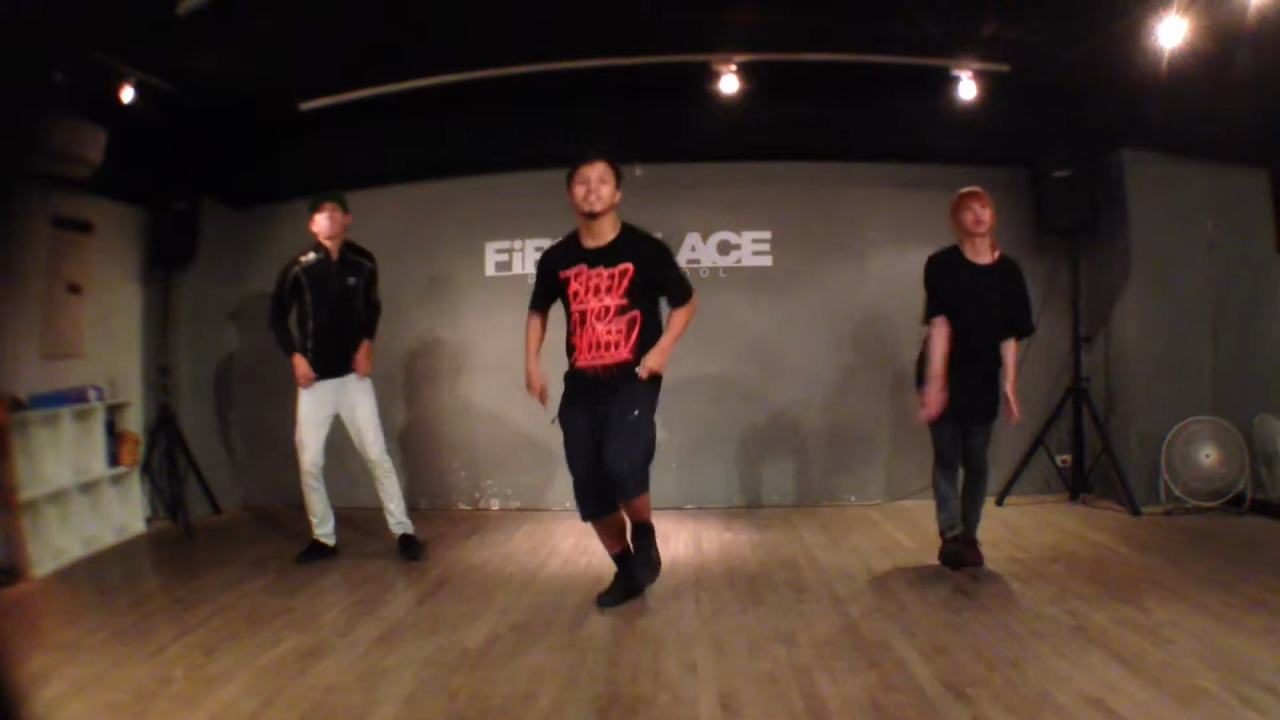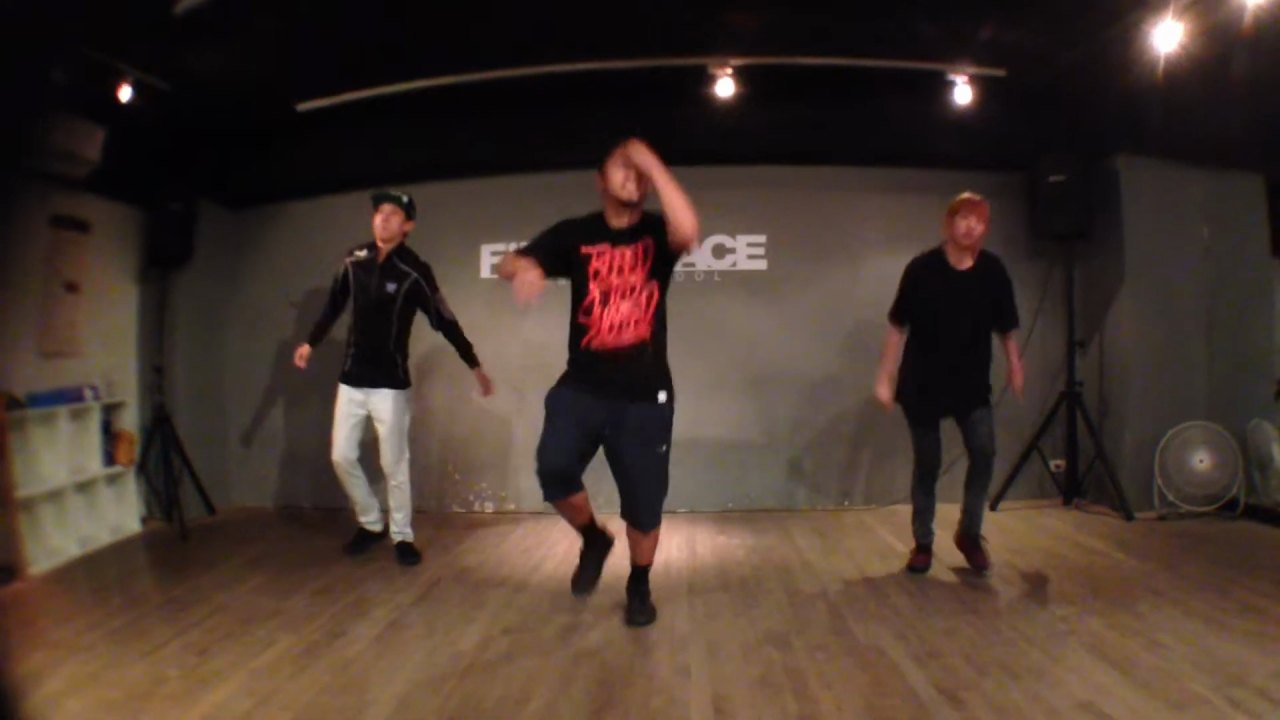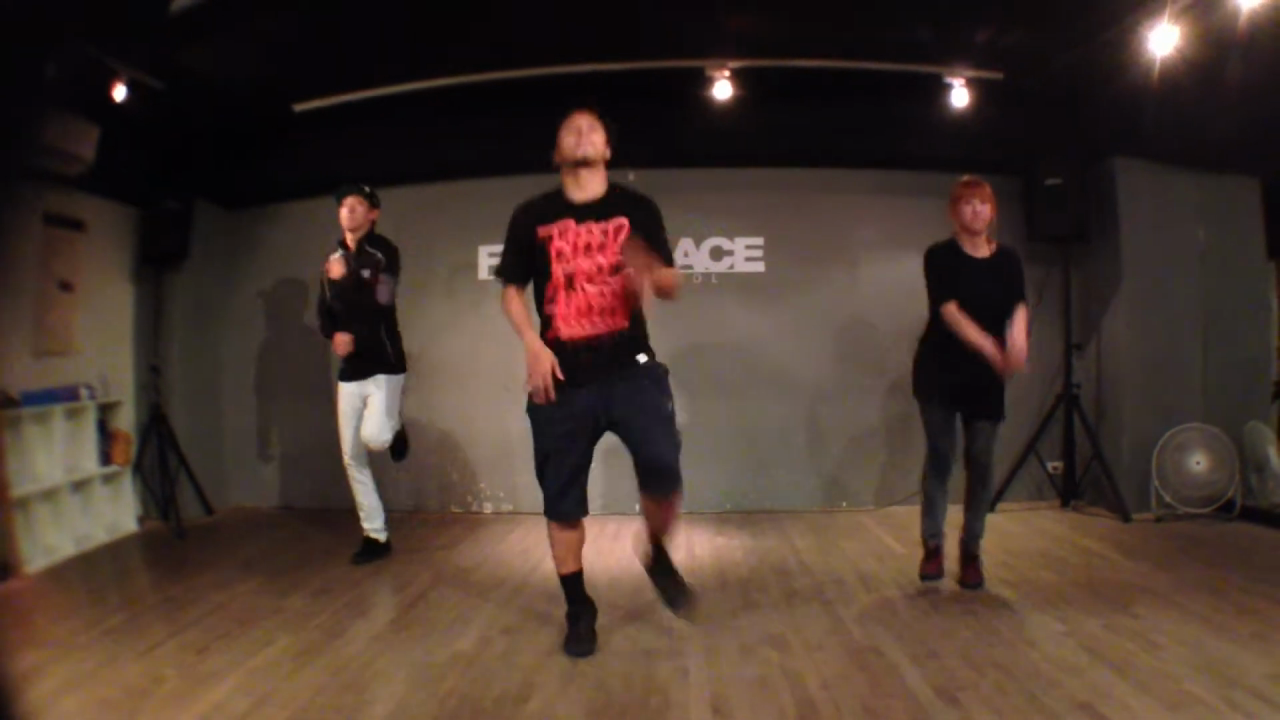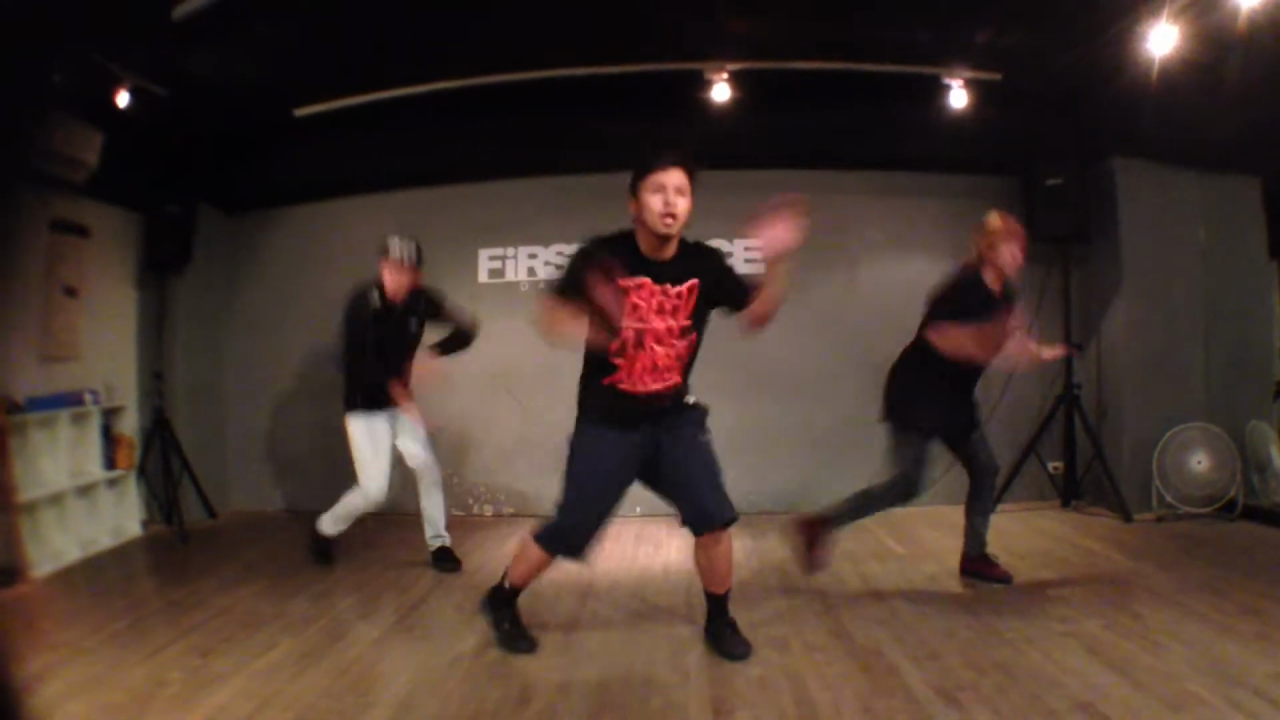
dt=0.7s
person 1, frame 1
left shoulder: (645, 249)
right shoulder: (557, 258)
left elbow: (685, 302)
right elbow: (537, 312)
left wrist: (662, 348)
right wrist: (532, 362)
left hip: (631, 384)
right hip: (580, 391)
left knee: (623, 468)
right knee: (591, 494)
left ankle: (645, 537)
right ankle: (625, 570)
person 1, frame 2
left shoulder: (659, 230)
right shoulder: (573, 234)
left elbow: (688, 231)
right elbow: (508, 264)
left wrist: (653, 165)
right wrist: (522, 266)
left hip: (643, 393)
right hip: (582, 385)
left knee: (644, 504)
right knee: (553, 468)
left ankle: (639, 587)
right ankle: (592, 538)
person 1, frame 3
left shoulder: (636, 208)
right shoulder: (532, 215)
left elbow: (668, 286)
right elbow: (512, 291)
left wrist: (653, 274)
right wrist: (534, 345)
left hip: (624, 364)
right hip: (560, 375)
left knee: (661, 465)
right knee: (562, 499)
left ankle: (658, 554)
right ankle: (579, 607)
person 1, frame 4
left shoulder: (704, 263)
right shoulder: (599, 256)
left elbow: (757, 315)
right elbow: (553, 318)
left wrist: (776, 261)
right wrist: (590, 326)
left hip: (673, 418)
right hip: (606, 422)
left knee: (712, 519)
right knee: (571, 531)
left ankle: (719, 619)
right ankle: (502, 602)
person 2, frame 1
left shoulder: (1008, 271)
right shoulder: (940, 265)
left elbow: (1010, 333)
right elbow: (938, 326)
left wrist: (1009, 384)
right wrist: (934, 381)
left hip: (982, 380)
right hip: (945, 377)
left knee: (976, 462)
right knee: (947, 456)
left ankle: (968, 536)
right ankle: (950, 536)
person 2, frame 2
left shoulder: (992, 270)
right shoulder: (921, 268)
left elbow: (1005, 325)
right elbow: (897, 327)
left wrist: (1015, 365)
right wrist: (884, 378)
left hip: (971, 381)
right hip: (923, 380)
left knee: (984, 452)
right knee: (927, 463)
left ankle: (970, 533)
right ankle: (922, 543)
person 2, frame 3
left shoulder: (1007, 260)
right shoulder: (939, 256)
left elbow: (1019, 308)
right elbow: (949, 312)
left wrist: (1017, 340)
right wrist: (989, 349)
left hip: (985, 378)
right hip: (939, 373)
left knee: (980, 463)
right knee: (940, 456)
left ankle: (970, 553)
right ankle: (933, 549)
person 2, frame 4
left shoulder: (1001, 295)
right shoulder: (967, 289)
right elbow: (939, 338)
left wrist: (1037, 353)
right wrist: (986, 340)
left hip: (951, 397)
right hip: (915, 391)
left knee: (986, 469)
right knee: (906, 484)
left ankle: (975, 555)
right ankle: (820, 526)
person 3, frame 1
left shoulder: (364, 262)
right shoulder: (299, 267)
right elbow: (276, 316)
left wrist: (366, 344)
right wrist: (295, 355)
left hip: (353, 377)
right hip: (315, 379)
left knee: (376, 454)
right knee: (309, 463)
left ankle: (402, 531)
right ankle: (324, 538)
person 3, frame 2
left shoulder: (414, 272)
right shoulder: (354, 260)
left elbow: (444, 321)
right elbow: (334, 304)
left wrist: (474, 365)
right wrist: (311, 342)
left hip: (391, 383)
right hip: (351, 378)
left knee: (394, 464)
right knee: (342, 457)
left ankle: (402, 537)
right ankle: (371, 524)
person 3, frame 3
left shoulder: (383, 252)
right shoulder: (333, 259)
left elbow: (380, 309)
right elbow: (326, 311)
left wrist: (346, 279)
right wrist: (336, 334)
left hip: (385, 365)
right hip: (350, 371)
left knee: (373, 435)
right knee: (351, 454)
left ankle: (393, 430)
right ankle: (376, 535)
person 3, frame 4
left shoulder: (424, 301)
right shoulder: (362, 303)
left elbow: (466, 330)
right elbow: (354, 364)
left wrist: (434, 352)
right wrist: (394, 389)
left hip: (398, 404)
right hip: (362, 407)
left knee: (424, 464)
right knee: (373, 490)
left ankle: (438, 544)
right ankle: (326, 530)
